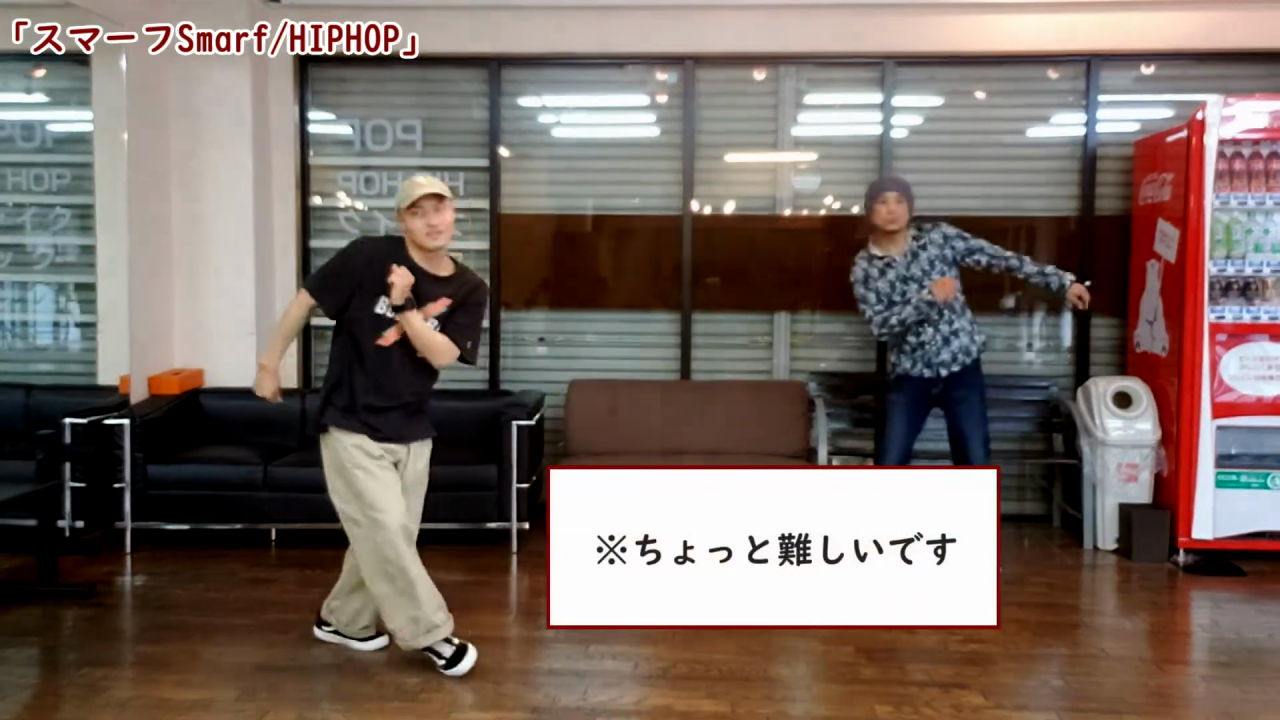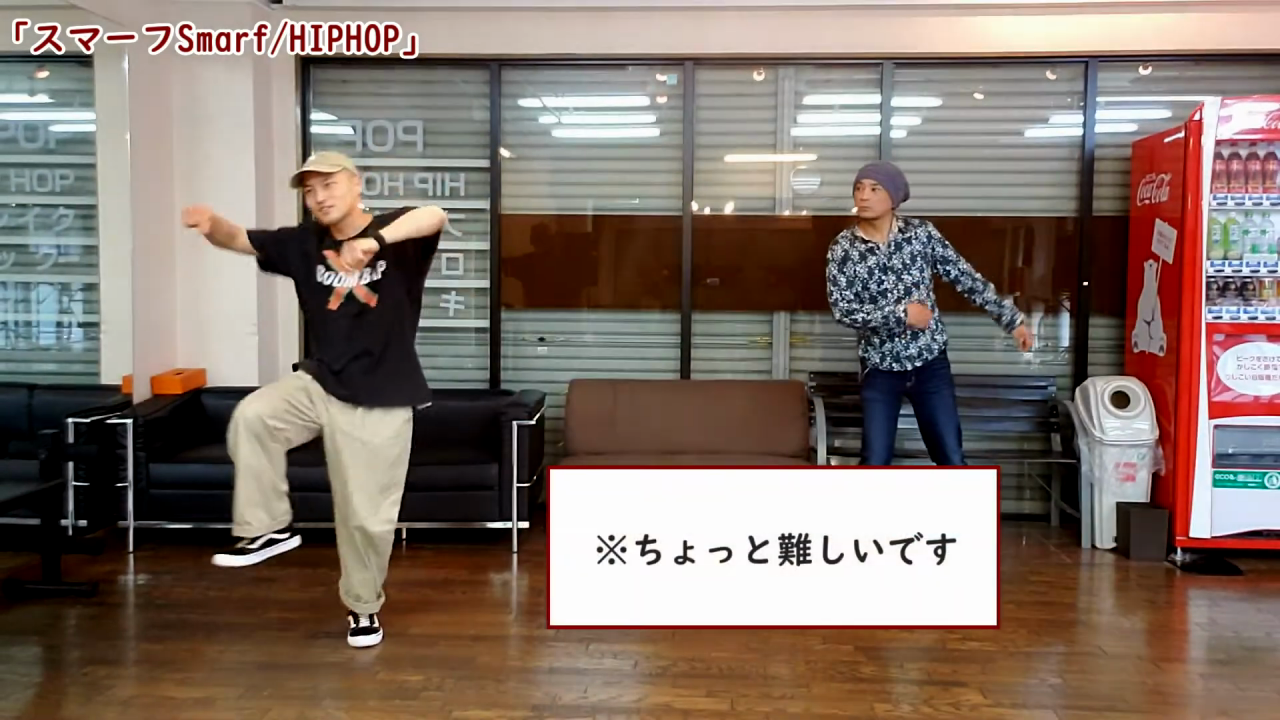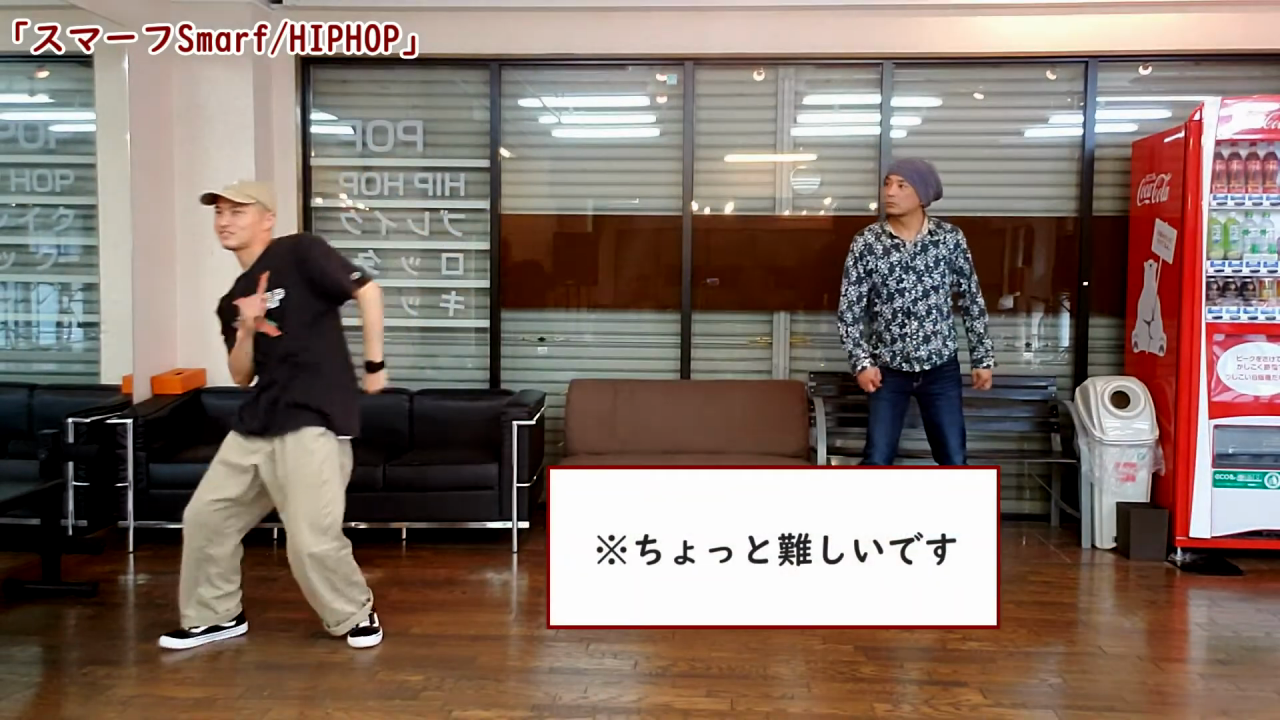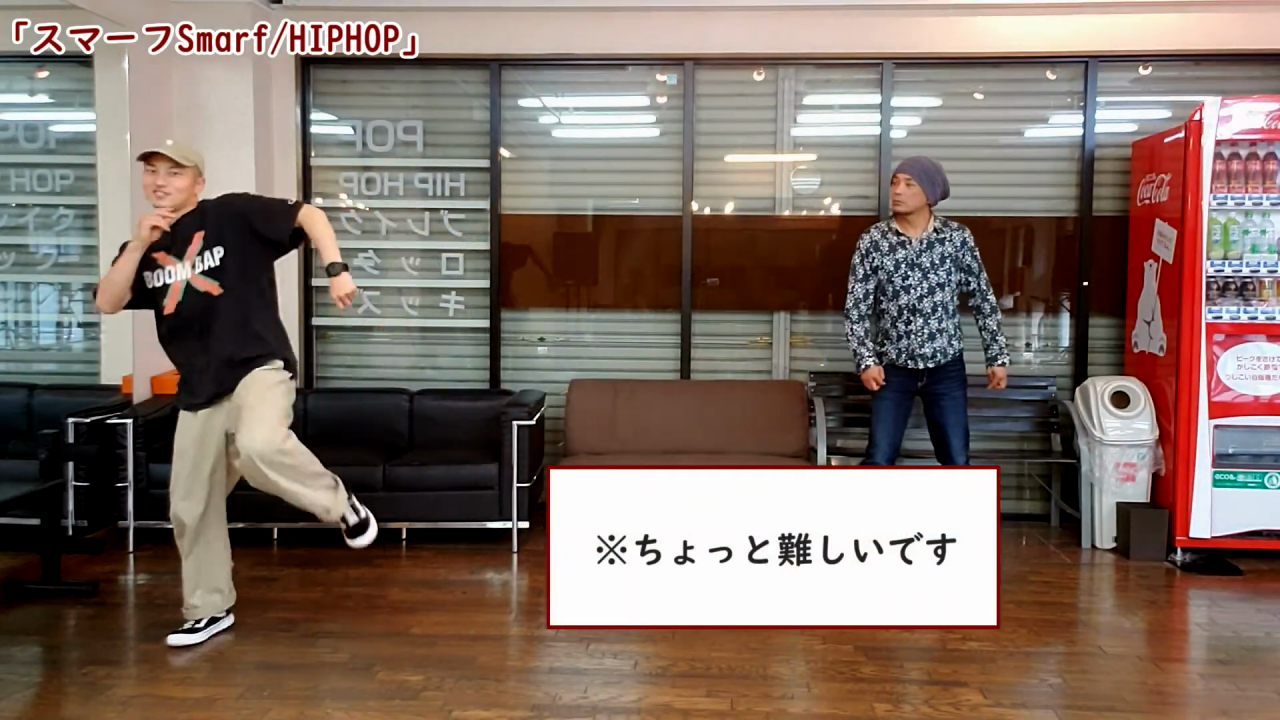
dt=0.4s
person 1, frame 1
left shoulder: (469, 290)
right shoulder: (367, 257)
left elbow: (443, 356)
right elbow: (306, 300)
left wrist: (405, 307)
right wrist: (270, 361)
left hip: (412, 430)
right hip: (351, 423)
left knee: (389, 536)
right knee: (384, 528)
left ankle: (341, 620)
right ankle: (432, 634)
person 1, frame 2
left shoulder: (398, 226)
right shoulder: (305, 242)
left elbow: (433, 216)
right elbow: (239, 241)
left wrist: (373, 240)
right wrist: (211, 224)
left hip: (383, 394)
right hip: (321, 380)
left knee: (368, 515)
right knee: (250, 419)
left ankle: (363, 606)
right ankle: (269, 528)
person 1, frame 3
left shoulder: (300, 252)
right shoulder: (233, 300)
left elbow: (366, 291)
right elbow: (241, 376)
left wrist: (373, 363)
right wrist: (244, 328)
left hip: (313, 421)
right hip: (257, 421)
left knee: (312, 538)
right knee: (204, 516)
left ankle: (354, 614)
right ankle: (218, 615)
person 1, frame 4
left shoulder: (232, 213)
right shoulder: (141, 250)
left elbow: (309, 215)
right elbow: (106, 303)
left wrist: (336, 268)
right wrist: (138, 244)
left hip: (259, 367)
right hip: (200, 390)
left knee: (260, 445)
right knee: (190, 507)
left ankle: (339, 503)
right ankle: (209, 608)
person 2, frame 1
left shoulder: (940, 237)
right shoulder: (864, 267)
left elbow: (1002, 259)
right elbow: (880, 325)
left wrist: (1062, 281)
right wrist: (929, 297)
left hip: (962, 370)
right hip: (910, 376)
left knee: (974, 465)
right knee: (890, 465)
person 2, frame 2
left shoulder: (922, 233)
right shoulder: (843, 248)
left elbow: (967, 279)
right elbow: (843, 310)
left wrist: (1012, 319)
right wrist: (900, 313)
left hip: (930, 363)
right hip: (880, 369)
left knee: (951, 458)
right knee: (875, 463)
person 2, frame 3
left shoulder: (950, 238)
right shoulder: (867, 242)
left elbow: (972, 300)
right elbow: (848, 309)
left wrist: (982, 358)
right wrist: (862, 362)
left hip: (941, 367)
right hip: (887, 368)
left knee: (954, 460)
right knee: (877, 460)
person 2, frame 4
left shoulder: (957, 237)
right shoulder: (873, 240)
left elbow: (983, 299)
right elbow: (856, 307)
left wrist: (997, 356)
right wrist: (866, 360)
left hip: (945, 366)
right hip: (894, 367)
left knee: (956, 461)
right knee: (879, 459)
